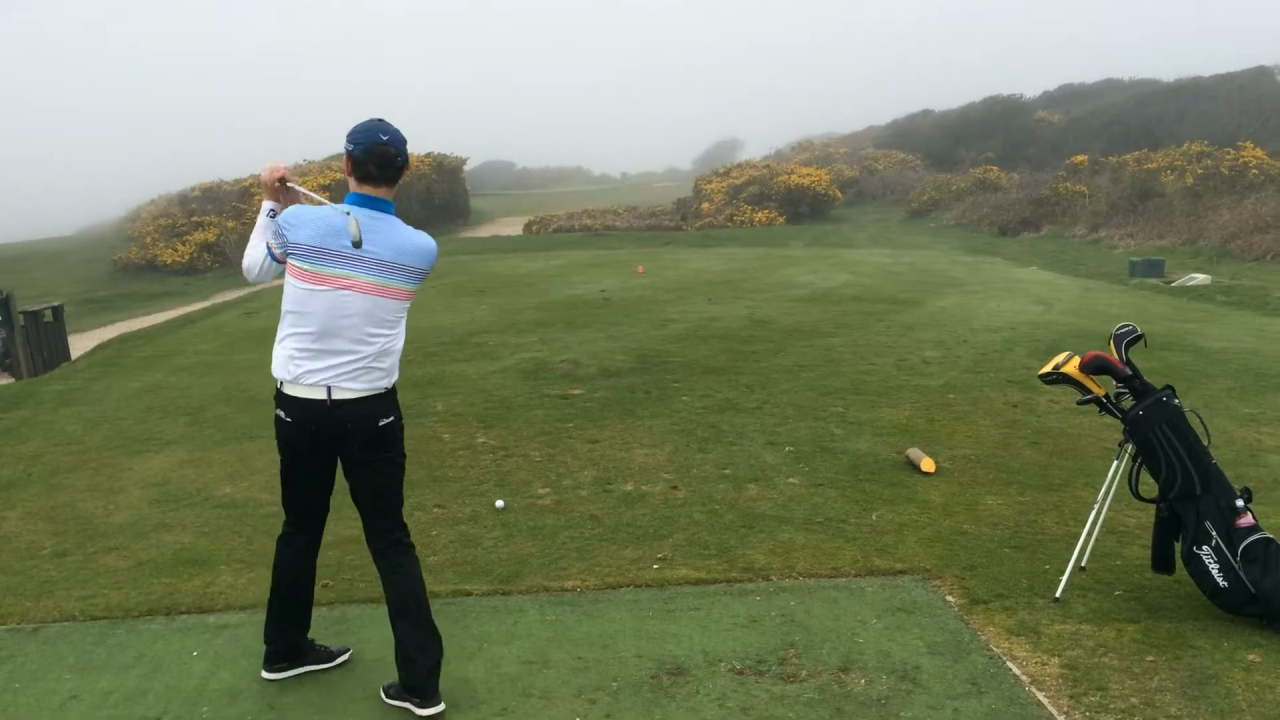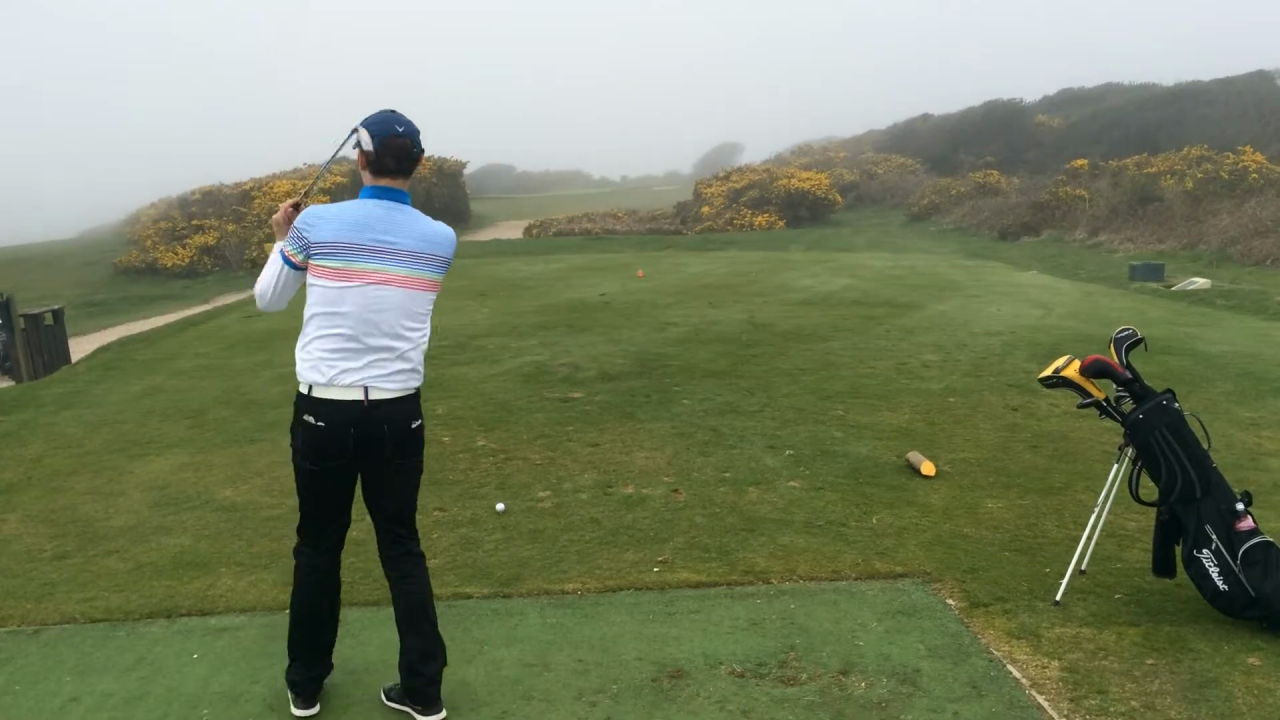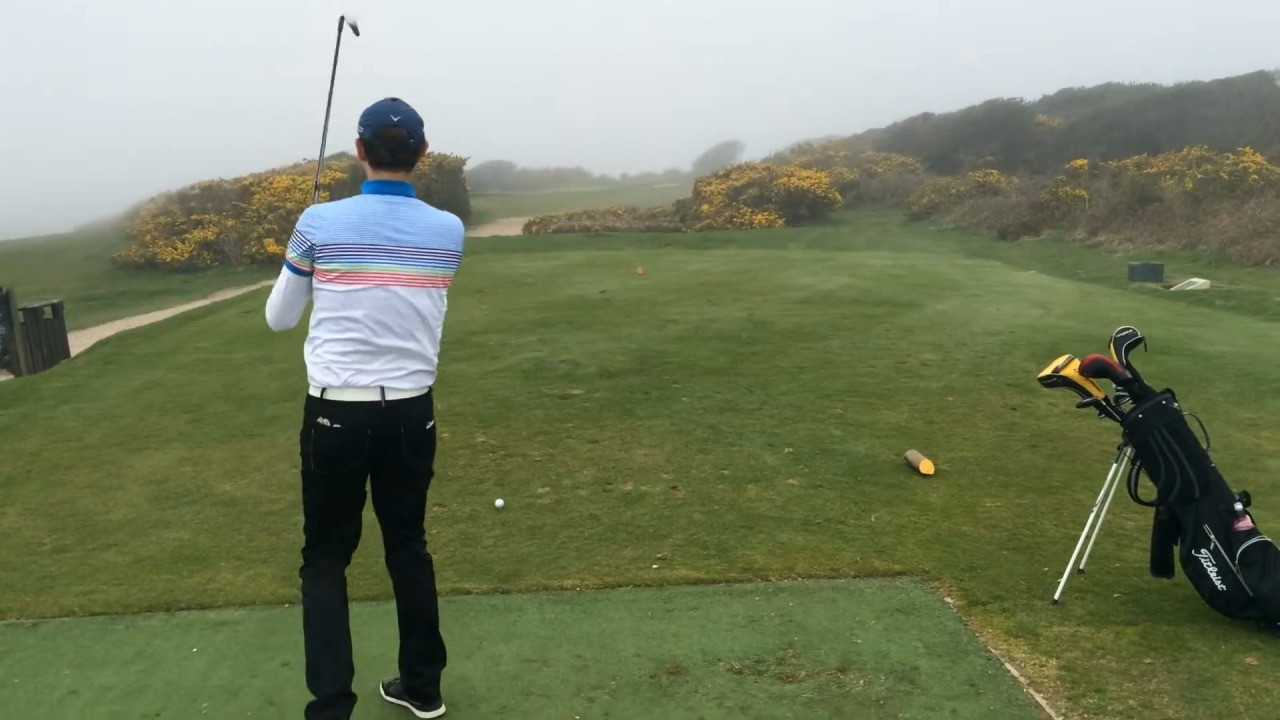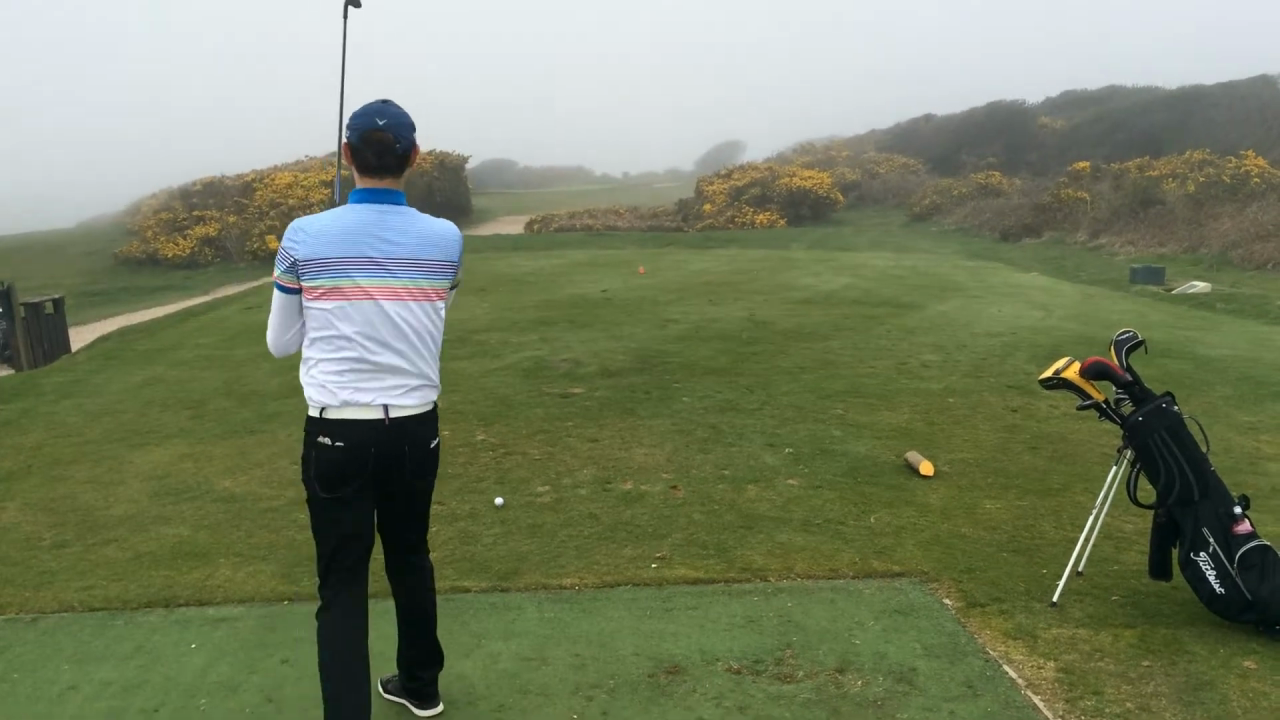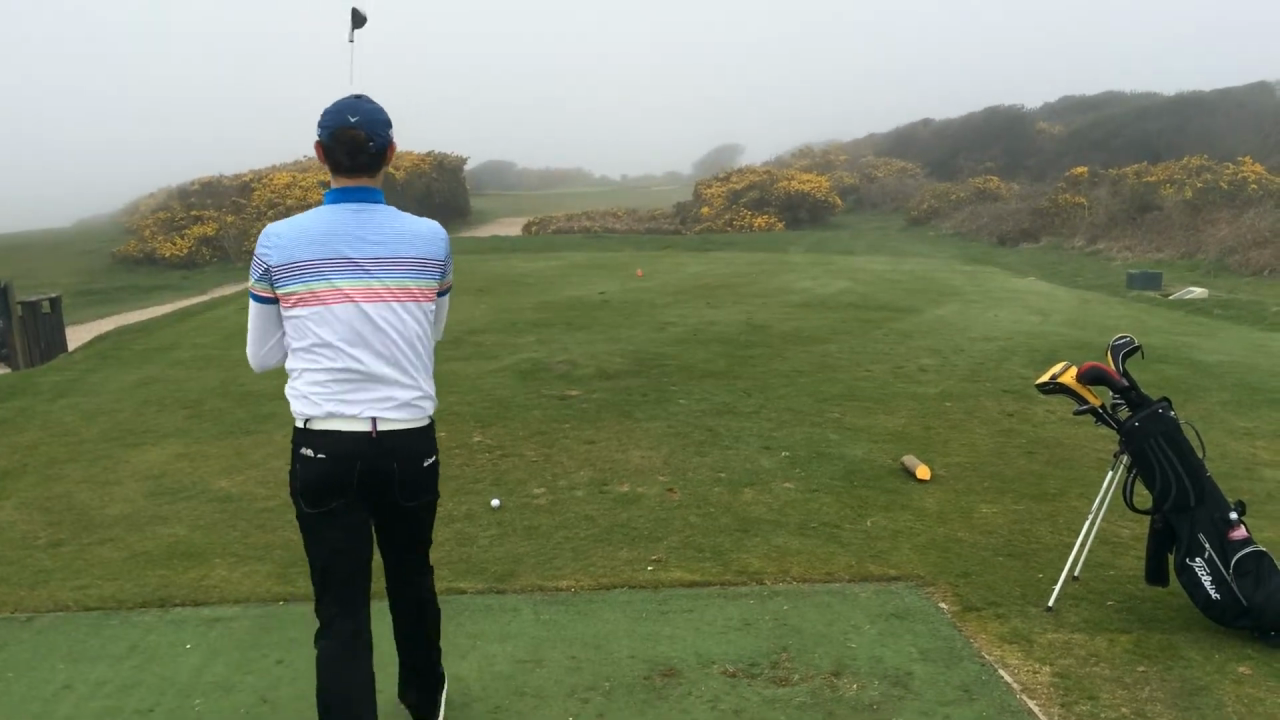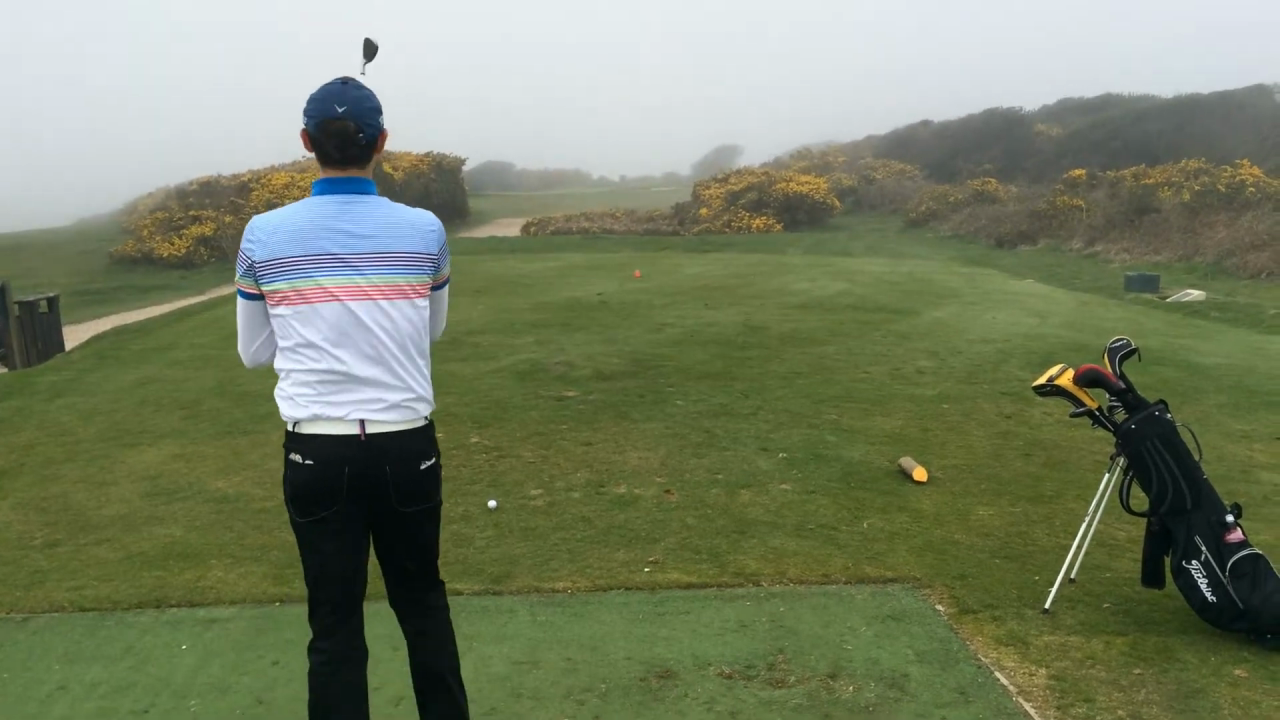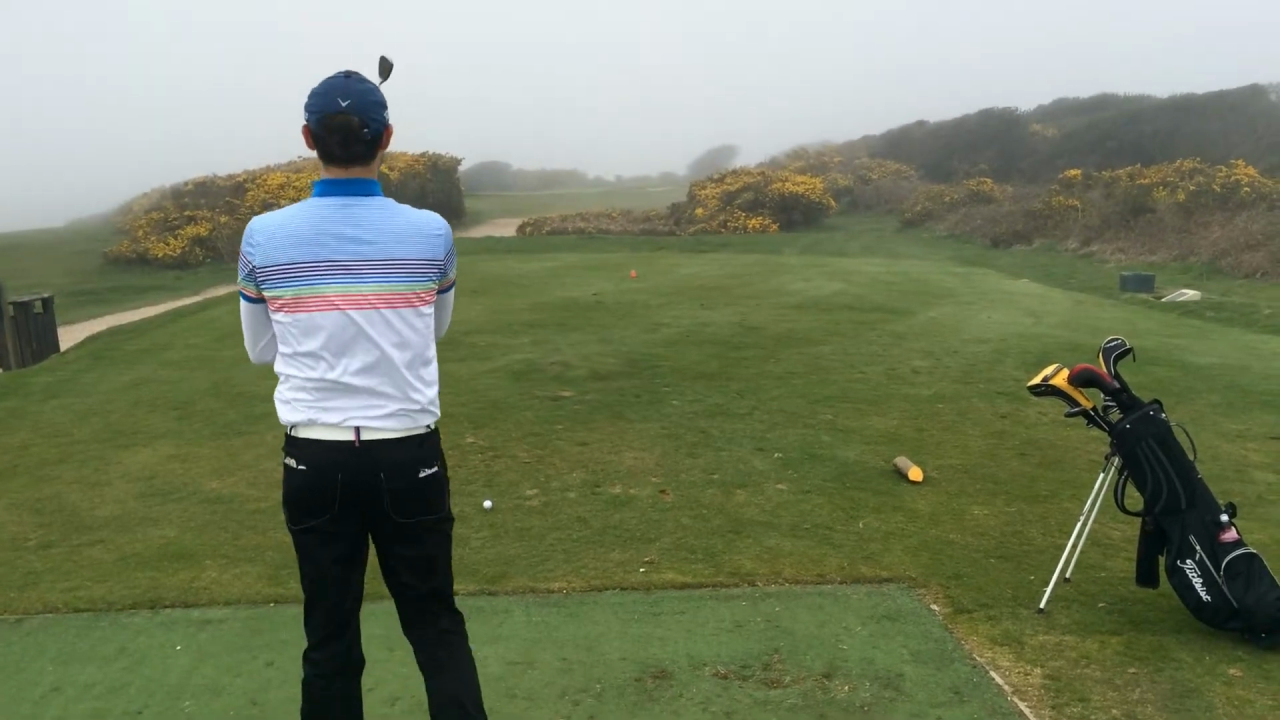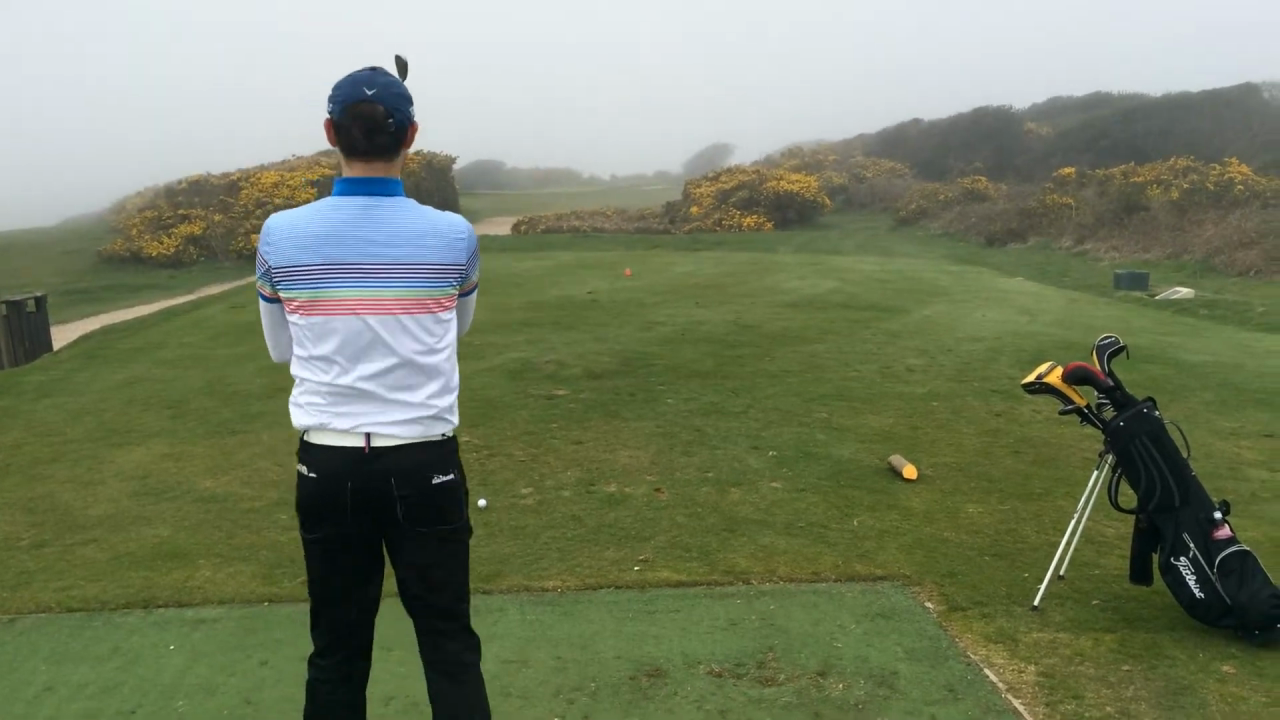
dt=0.2s
person 1, frame 1
left shoulder: (295, 223)
right shoulder: (421, 249)
left elbow: (253, 271)
left wrist: (271, 204)
left hip: (299, 408)
right hip: (372, 413)
left knee: (300, 528)
right knee: (390, 538)
left ankle: (284, 650)
person 1, frame 2
left shoulder: (315, 224)
right shoulder: (441, 239)
left elbow: (268, 299)
left wrist: (283, 242)
left hip: (323, 412)
right hip: (397, 415)
left knee: (318, 543)
right knee: (401, 546)
person 1, frame 3
left shoulder: (317, 223)
right shoulder: (449, 231)
left elbow: (279, 317)
left hip: (335, 414)
right hip: (410, 415)
left knee: (326, 560)
right knee: (408, 549)
person 1, frame 4
left shoulder: (303, 237)
right shoulder: (446, 239)
left elbow: (281, 343)
left hip: (336, 436)
right hip: (414, 431)
left knee: (342, 591)
right knee: (409, 560)
person 1, frame 5
left shoulder: (278, 242)
right shoulder: (431, 239)
left elbow: (263, 357)
left hip: (325, 451)
right hip: (410, 444)
left knee: (341, 615)
right knee: (411, 579)
person 1, frame 6
left shoulder: (263, 235)
right shoulder: (425, 231)
left elbow: (254, 351)
left hip: (318, 456)
right hip: (406, 448)
left knee: (335, 629)
right knee: (422, 599)
person 1, frame 7
left shoulder: (263, 236)
right shoulder: (431, 233)
left elbow: (260, 349)
left hip: (315, 462)
right hip: (409, 459)
left knee: (330, 641)
right knee: (436, 624)
person 1, frame 8
left shoulder: (280, 234)
right shoulder: (454, 235)
left elbow: (282, 349)
left hip: (329, 468)
right hip: (424, 466)
left knee: (337, 647)
right knee: (449, 644)
